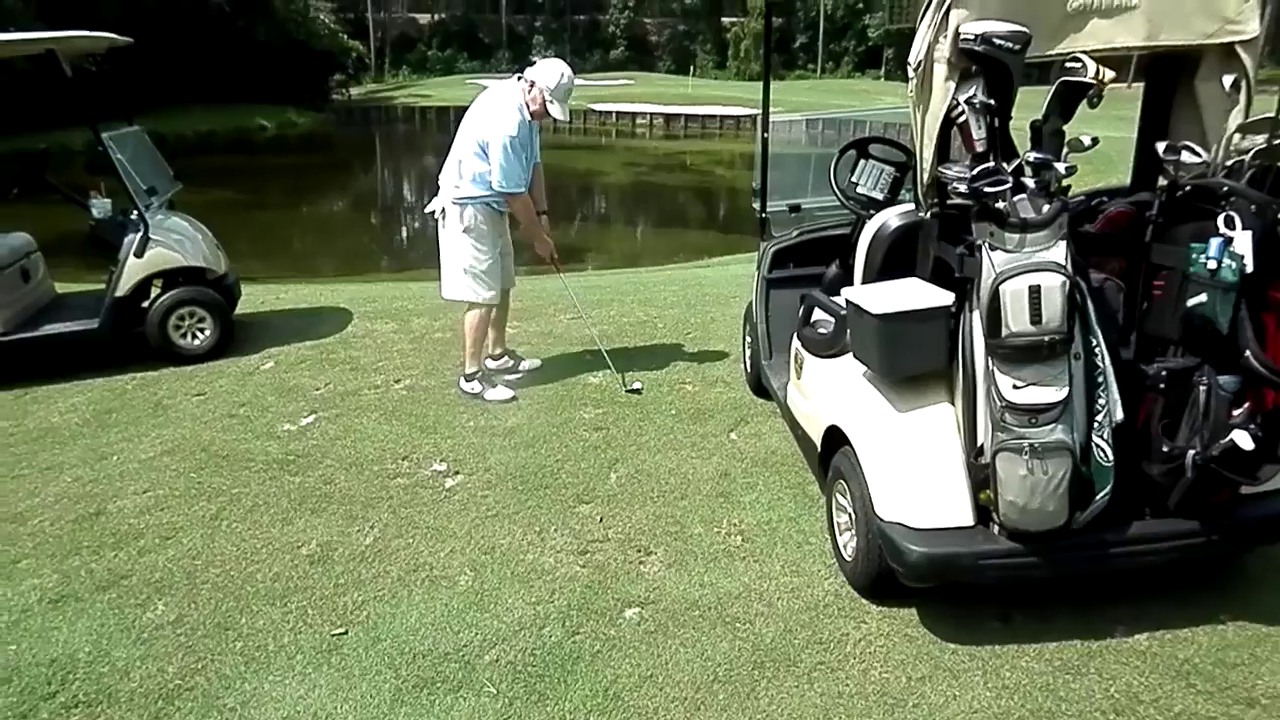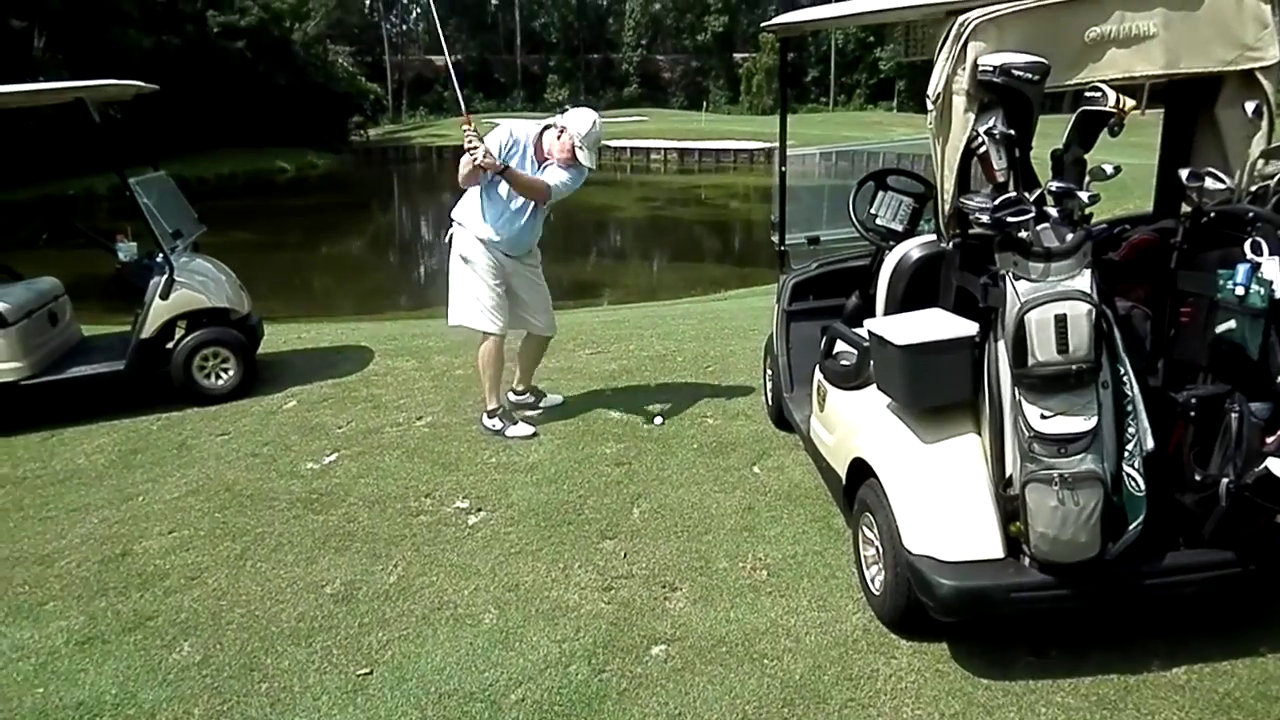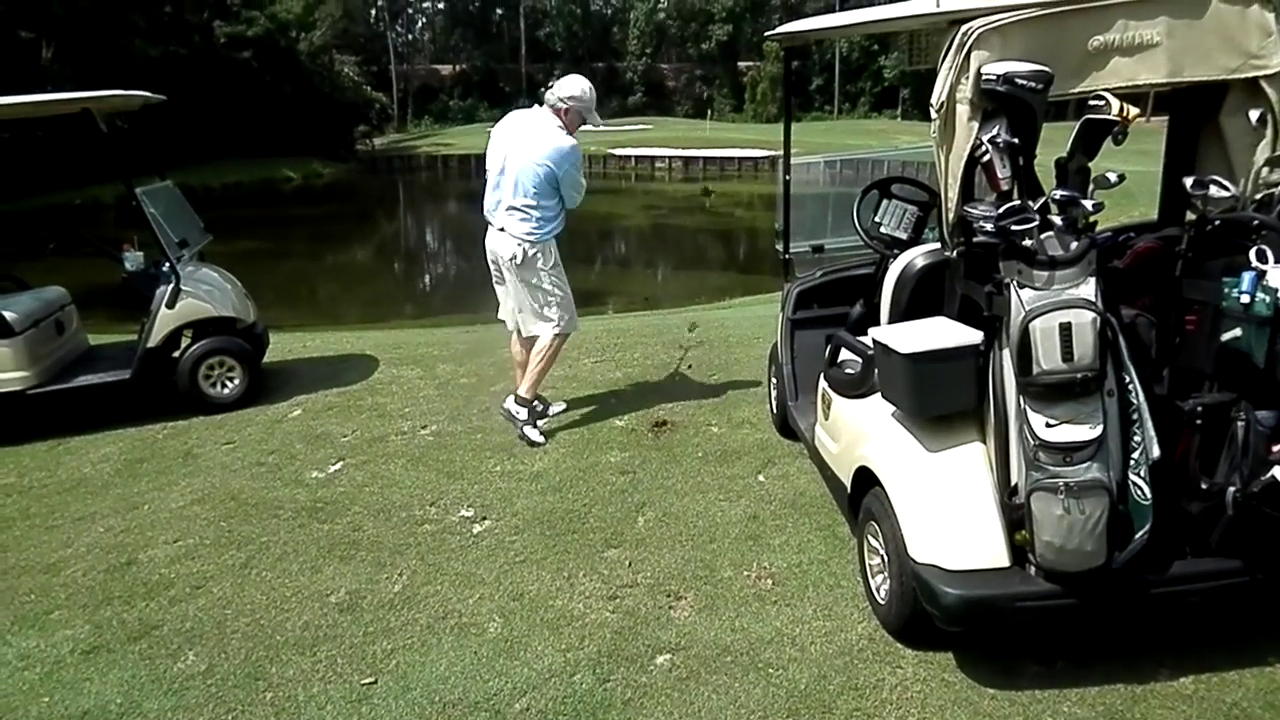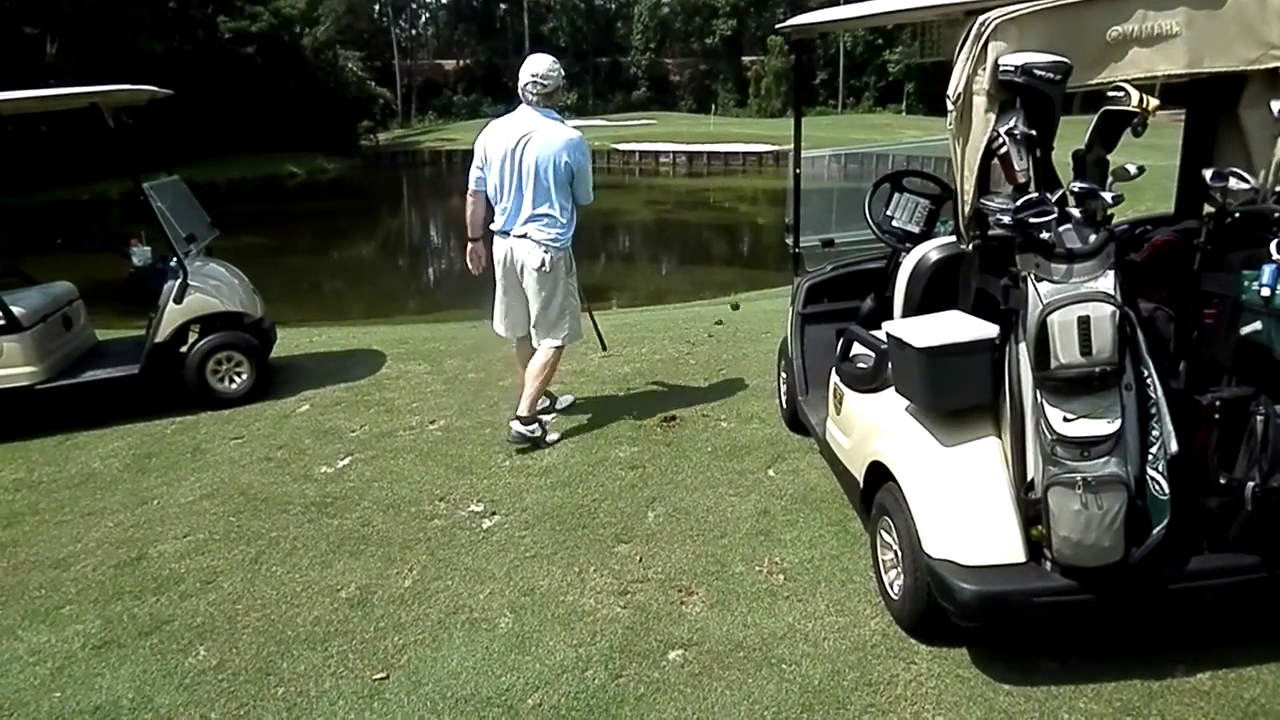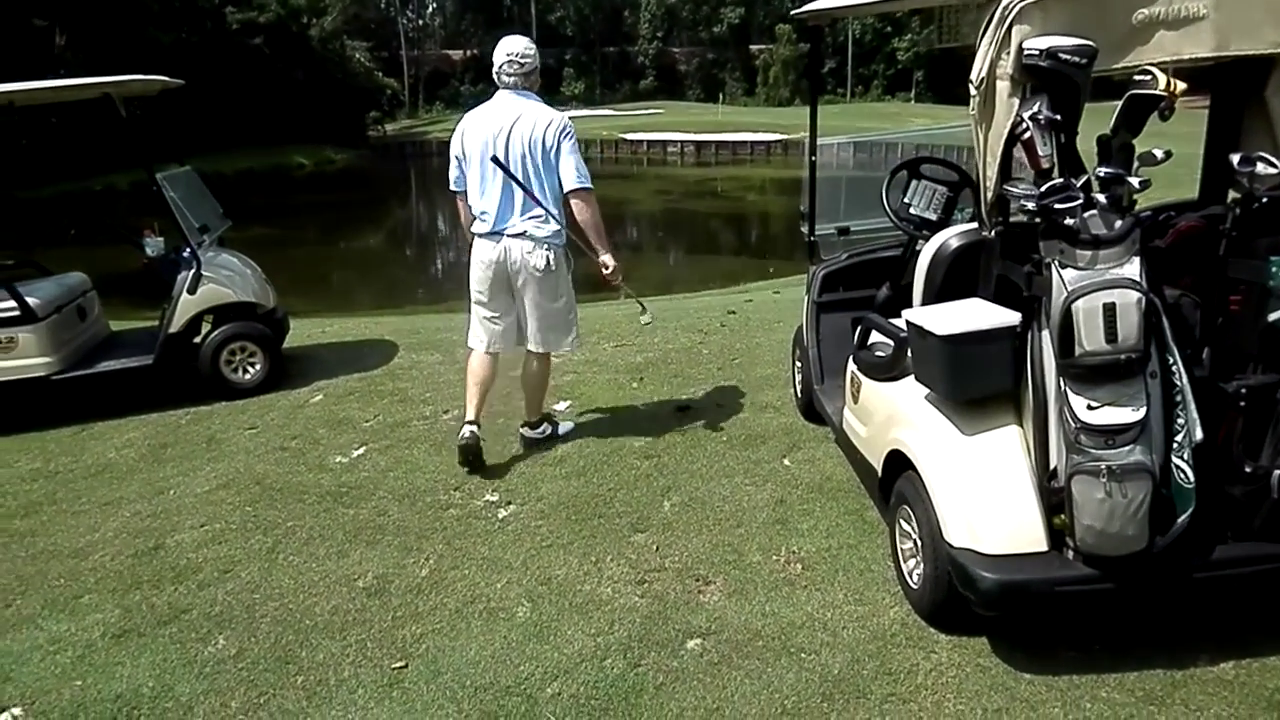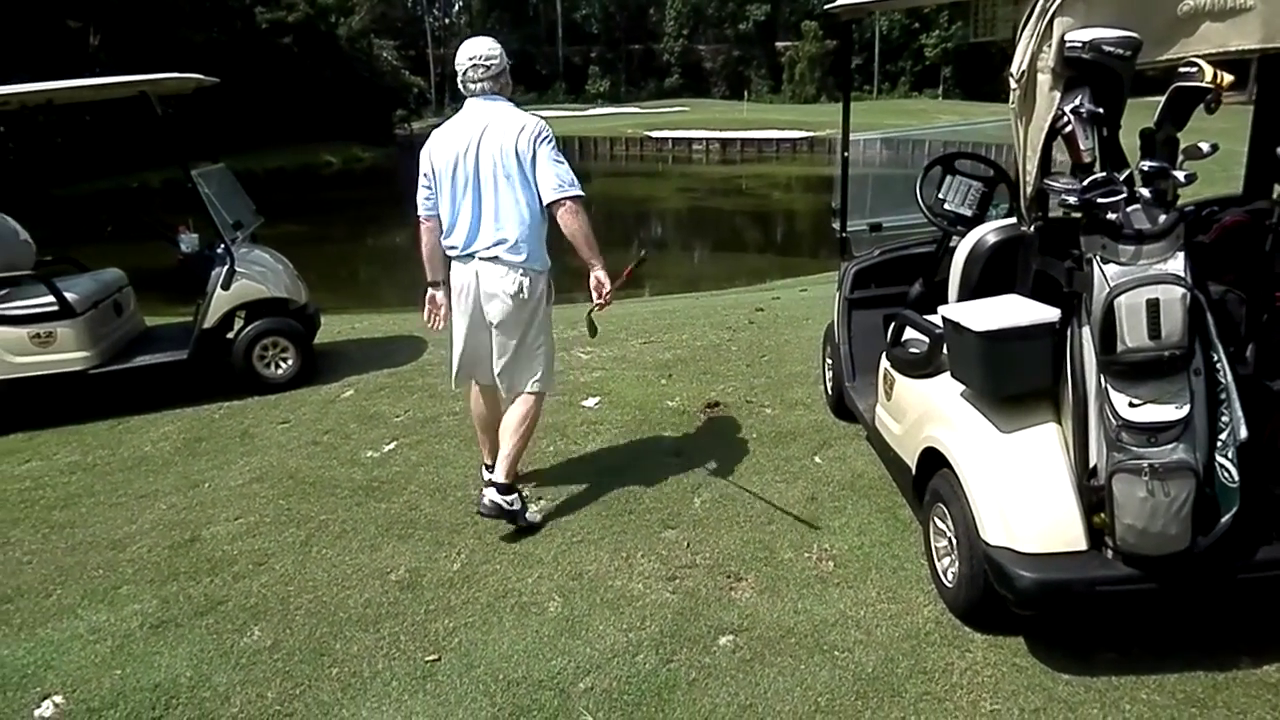
dt=0.7s
person 1, frame 1
left shoulder: (522, 105)
right shoulder: (505, 121)
left elbow: (533, 164)
right elbow: (514, 193)
left wrist: (542, 214)
right wrist: (538, 238)
left hip: (490, 206)
right hip: (469, 209)
left knee: (501, 285)
right knee: (482, 293)
left ankle: (498, 356)
right ankle: (471, 376)
person 1, frame 2
left shoulder: (575, 169)
right shoulder: (511, 135)
left elbow: (540, 192)
right elbow: (465, 181)
left wrist: (500, 167)
right wrist: (473, 158)
left hip: (522, 253)
right hip: (478, 242)
left knee: (543, 327)
right knee: (493, 329)
left ankle: (521, 391)
right ankle: (493, 413)
person 1, frame 3
left shoulder: (510, 121)
right shoulder: (564, 147)
left elbow: (493, 173)
right elbow: (573, 200)
left hip: (497, 236)
right hip: (530, 245)
left knee: (523, 325)
right knee: (556, 325)
left ankle: (526, 397)
right ankle: (521, 400)
person 1, frame 4
left shoulder: (493, 132)
right shoulder: (570, 140)
left elbow: (475, 194)
right elbow: (581, 201)
left wrist: (474, 239)
left hip: (504, 244)
right hip: (547, 249)
left knee: (523, 332)
right knee: (552, 338)
left ankle: (539, 398)
right ankle: (524, 420)
person 1, frame 5
left shoulder: (469, 123)
right shoulder: (552, 123)
left elbow: (462, 196)
right elbow: (578, 195)
right wrist: (603, 251)
left hip: (487, 247)
right hip: (537, 248)
left knee: (484, 342)
right knee: (539, 343)
left ankle: (470, 424)
right ankle: (534, 424)
person 1, frame 6
left shoulder: (439, 140)
right shoulder: (528, 129)
left elbow: (429, 223)
right elbow: (565, 205)
left wrist: (436, 284)
right wrist: (595, 266)
left hip: (464, 273)
right hip: (517, 275)
left knee: (480, 376)
right knee: (527, 385)
left ankle: (493, 465)
right ankle: (502, 488)
